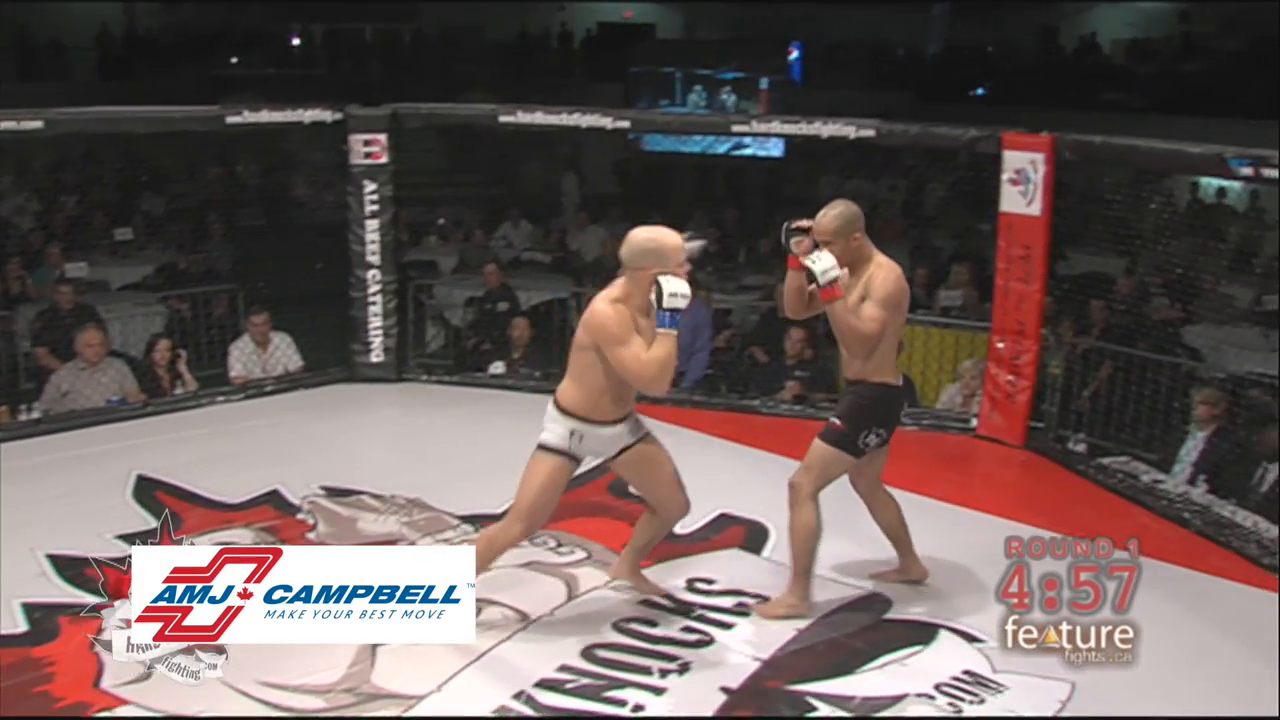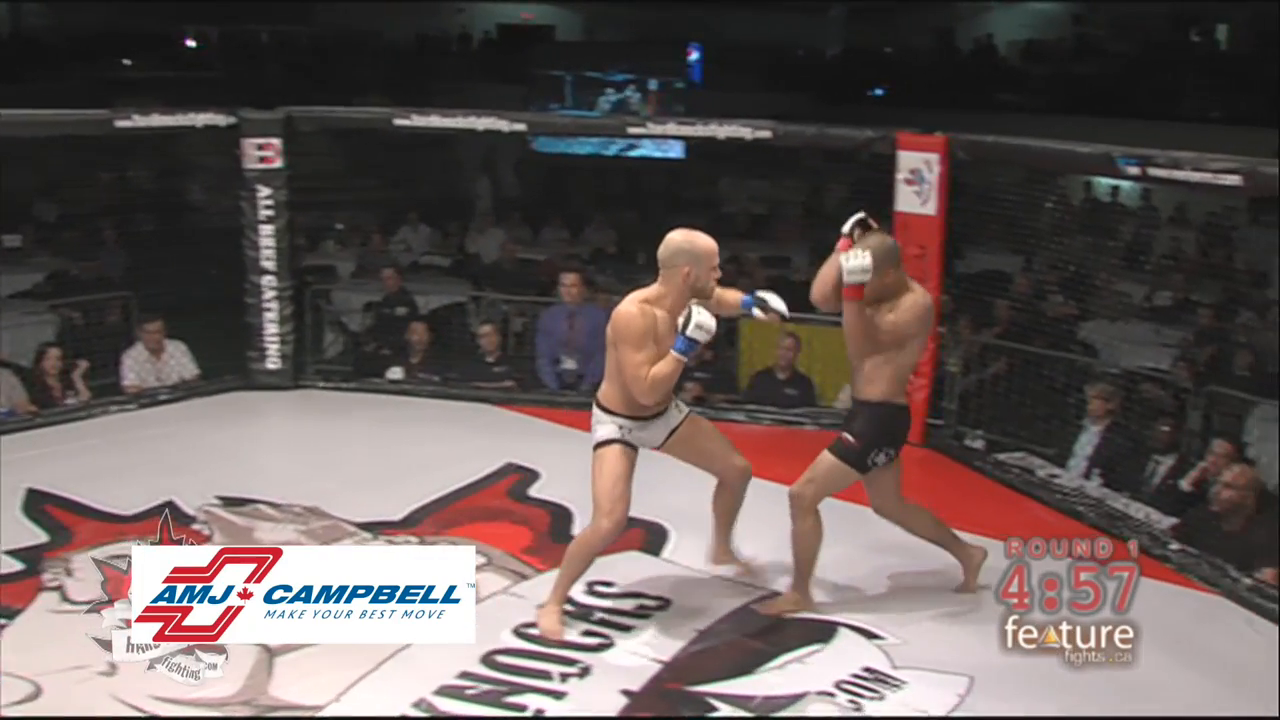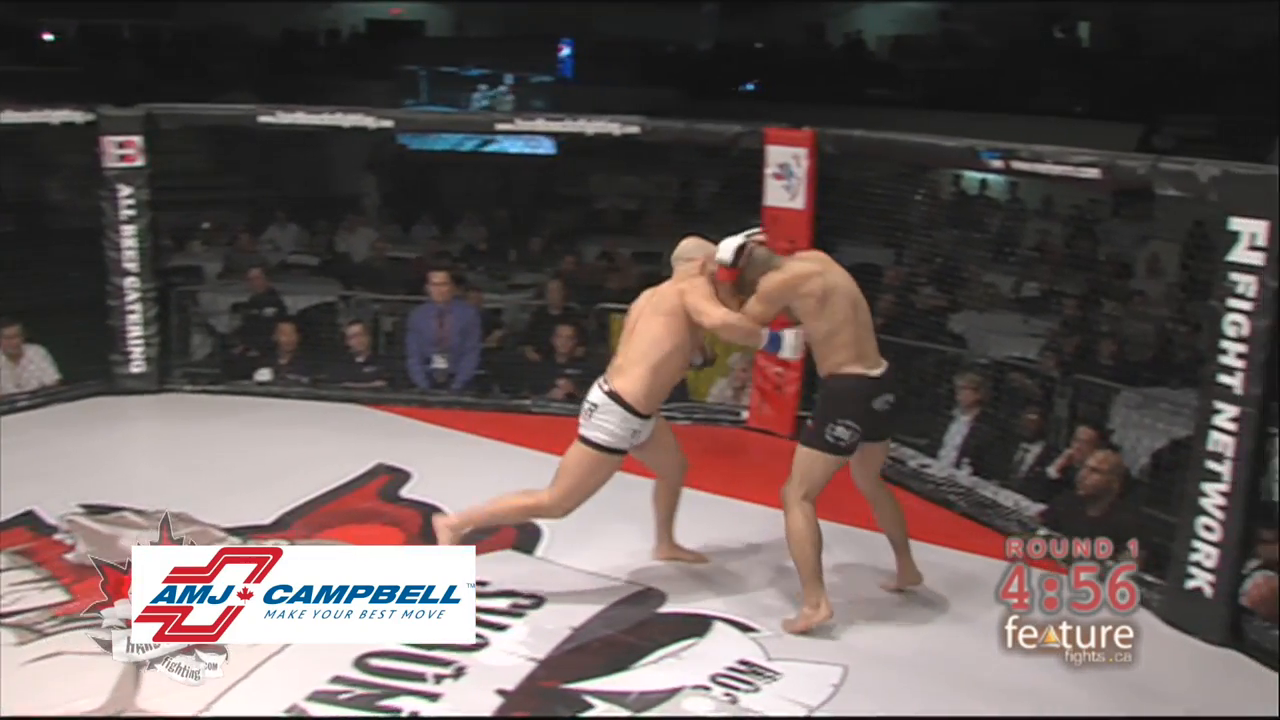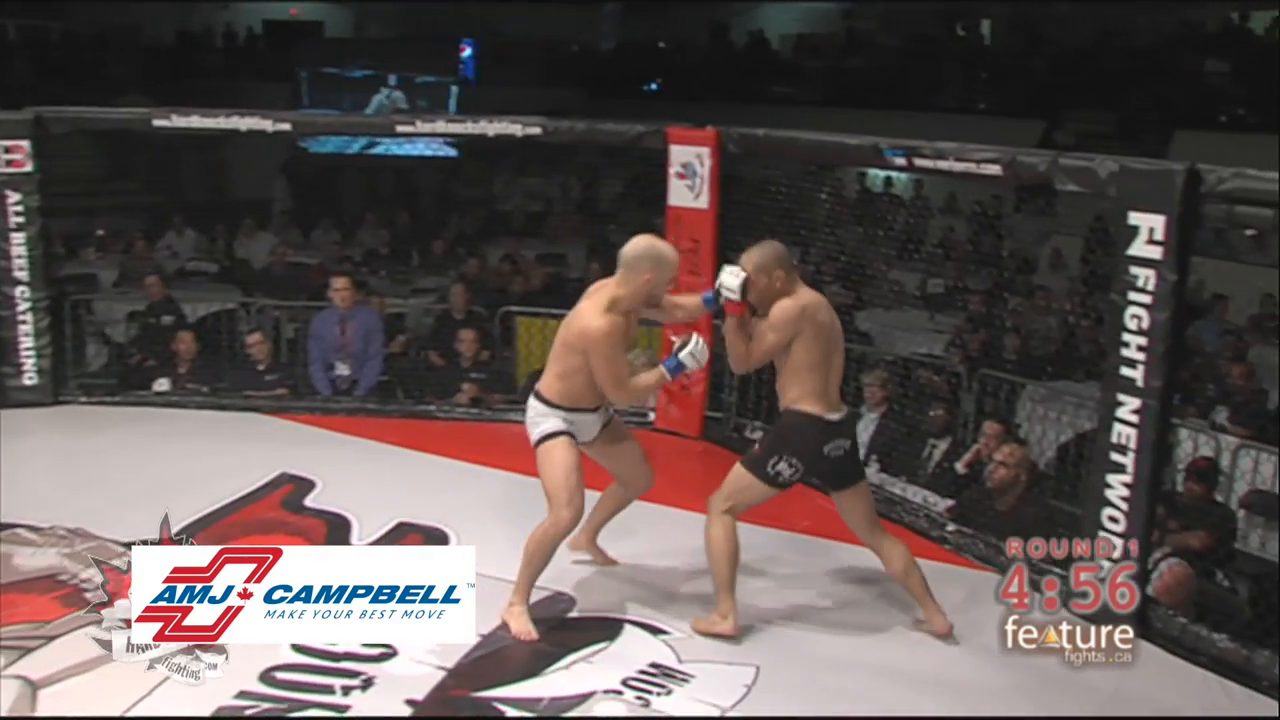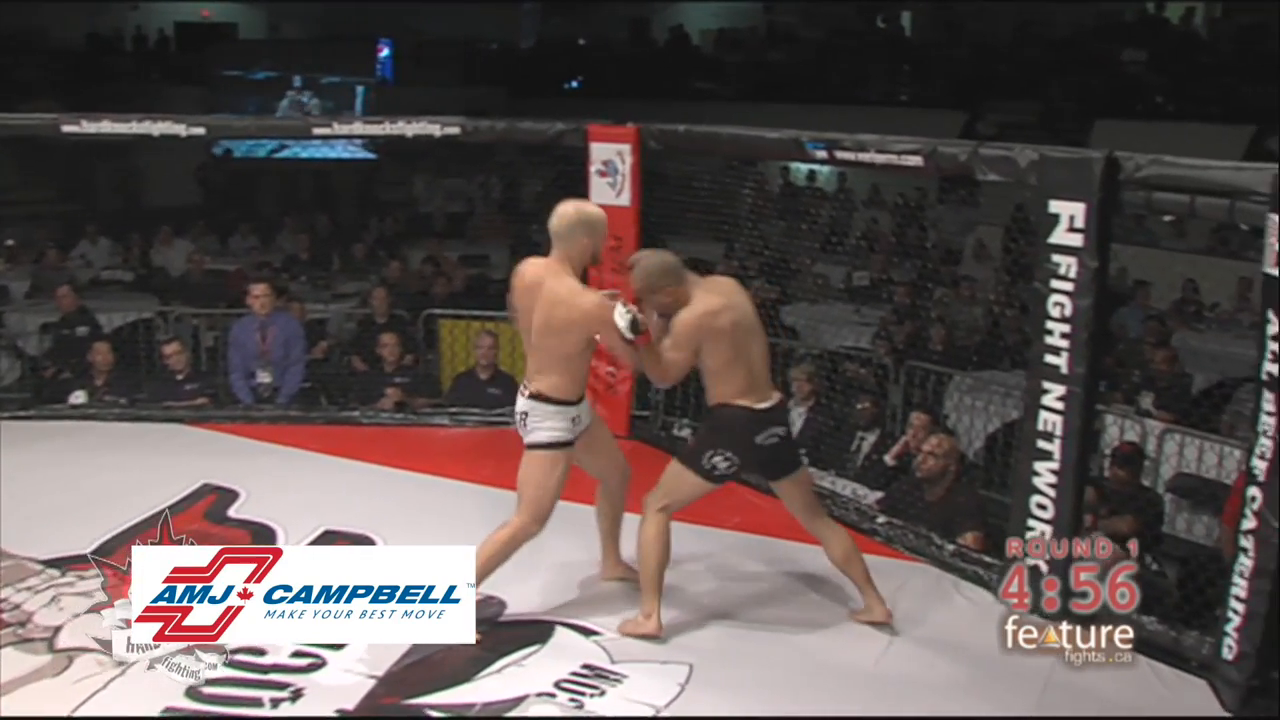
dt=1s
person 1, frame 1
left shoulder: (886, 278)
right shoulder: (846, 272)
left elbow: (859, 345)
right elbow: (796, 310)
left wrist: (831, 290)
right wrist: (798, 259)
left hip: (872, 397)
right hip: (870, 394)
left knee: (802, 486)
right knee: (867, 485)
left ankle: (797, 594)
right ankle: (911, 565)
person 1, frame 2
left shoulder: (916, 303)
right shoulder: (870, 287)
left elbow: (861, 348)
right elbow: (821, 298)
left wrist: (854, 290)
right wrist: (845, 245)
left hip: (880, 418)
right hip: (867, 413)
left knee: (802, 496)
right knee: (888, 504)
left ankle: (799, 594)
right ankle: (966, 553)
person 1, frame 3
left shoulder: (782, 281)
right shoulder: (812, 260)
left wrist: (725, 273)
right wrist: (745, 261)
left hip: (846, 392)
right hip: (879, 385)
left knee: (797, 496)
right knee: (869, 483)
left ankle: (815, 604)
right ankle: (906, 569)
person 1, frame 4
left shoulder: (791, 309)
right shoulder: (814, 303)
left elbow: (742, 363)
right elbow: (761, 344)
left wrist: (734, 306)
right wrist: (743, 307)
left hip: (801, 431)
right hip: (838, 431)
left knee: (720, 509)
right knee: (873, 533)
left ankle: (725, 615)
right ankle: (934, 615)
person 1, frame 5
left shoulder: (690, 319)
right shoulder: (728, 286)
left elbow: (663, 377)
left wrist: (637, 335)
right wrist: (654, 322)
left hip: (732, 424)
right hip: (771, 418)
left knee: (657, 507)
right knee: (815, 517)
left ankle: (648, 616)
right ankle: (875, 604)
person 2, frame 1
left shoulder: (637, 286)
right shoulder: (607, 315)
right elbow: (656, 383)
right wrist: (670, 317)
left hip: (621, 425)
right hip: (573, 428)
left knee: (675, 505)
right knee: (519, 526)
left ankle: (628, 566)
person 2, frame 2
left shoulder: (691, 299)
right shoulder: (633, 315)
left elbow: (719, 298)
right elbow: (647, 391)
left wrist: (750, 303)
right wrist: (686, 344)
left hip: (665, 413)
right hip: (618, 421)
left knee: (737, 470)
right knee: (610, 522)
left ankle: (722, 548)
right ankle: (553, 602)
person 2, frame 3
left shoulder: (651, 296)
right shoulder: (692, 287)
right elbow: (718, 321)
left wrist: (688, 356)
right wrist: (774, 340)
left hip: (629, 410)
right hip: (616, 415)
left knee: (675, 469)
right knee: (554, 503)
left ankle: (665, 545)
right ankle: (454, 525)
person 2, frame 4
left shoulder: (619, 289)
right shoulder: (599, 325)
left elbow: (673, 310)
right elbow: (624, 394)
left wrist: (716, 298)
right wrist: (675, 367)
left hip: (593, 411)
right hip: (553, 415)
left knee: (639, 479)
right knee: (566, 513)
left ankle: (586, 540)
right ankle: (517, 602)
person 2, frame 5
left shoulder: (527, 270)
right shoulder: (591, 305)
right elbow: (633, 359)
left hip: (568, 406)
right hip: (550, 415)
left knee: (616, 474)
right knee: (529, 521)
left ankle: (612, 562)
